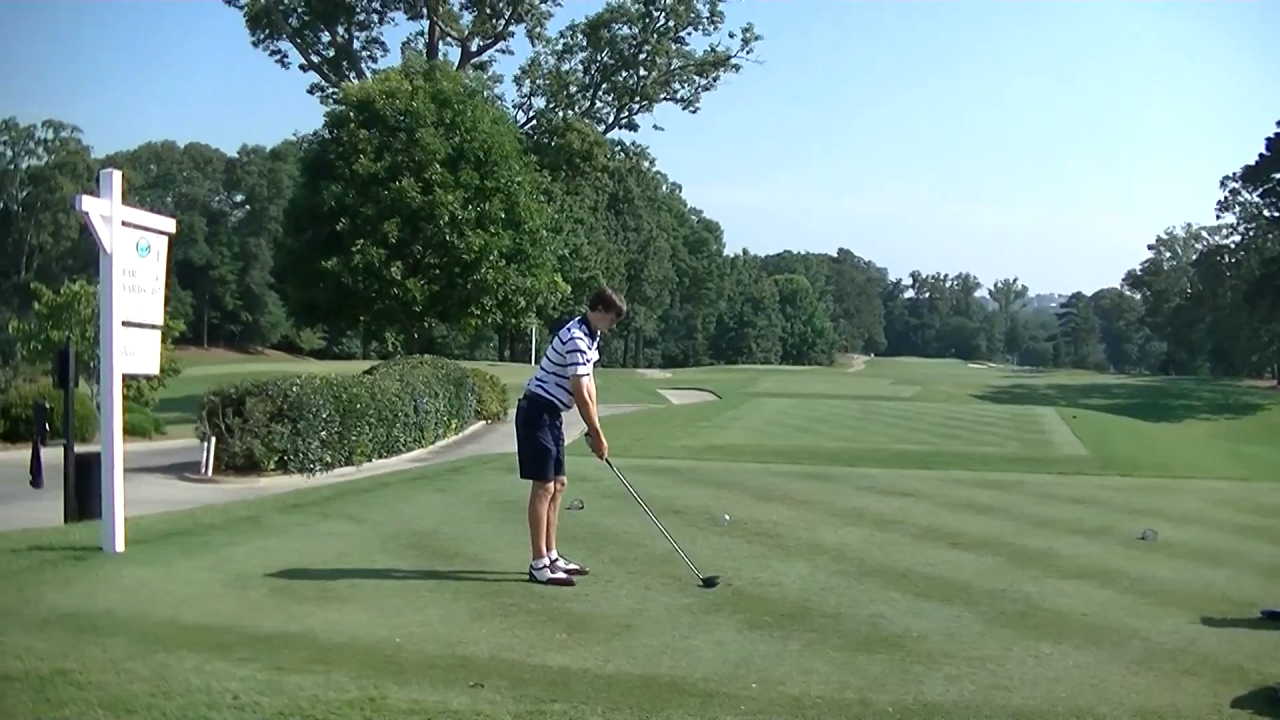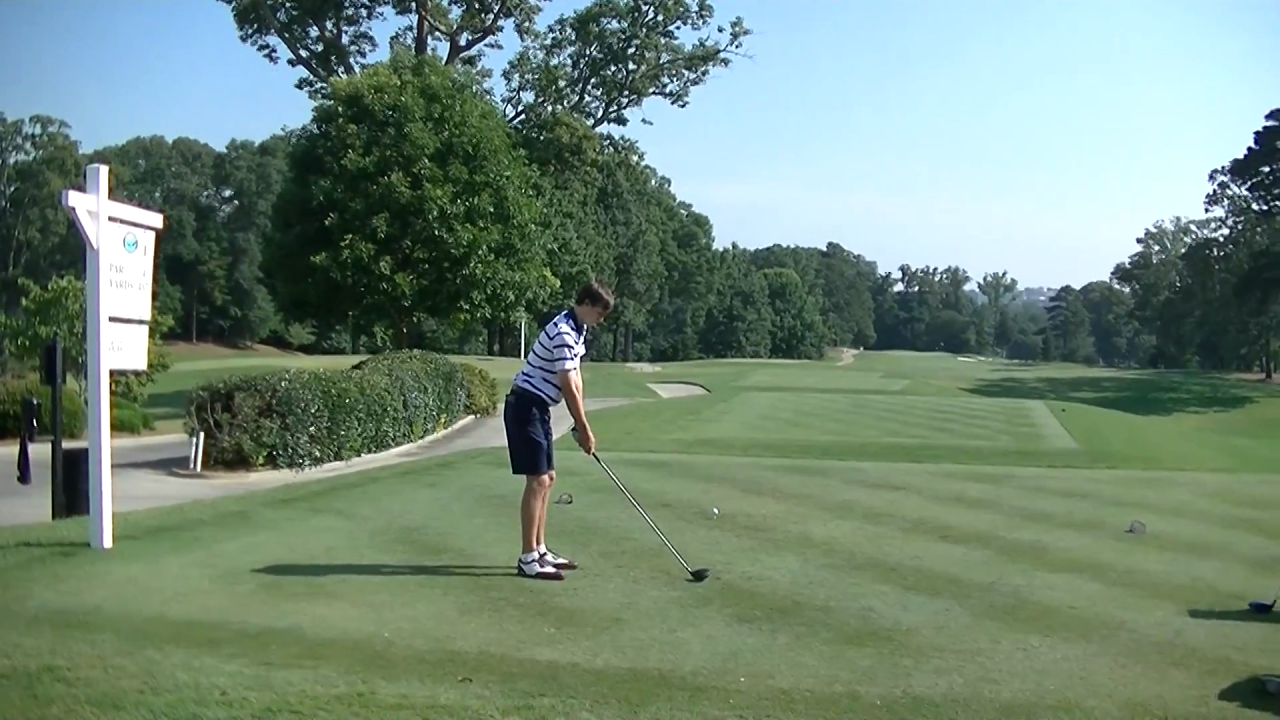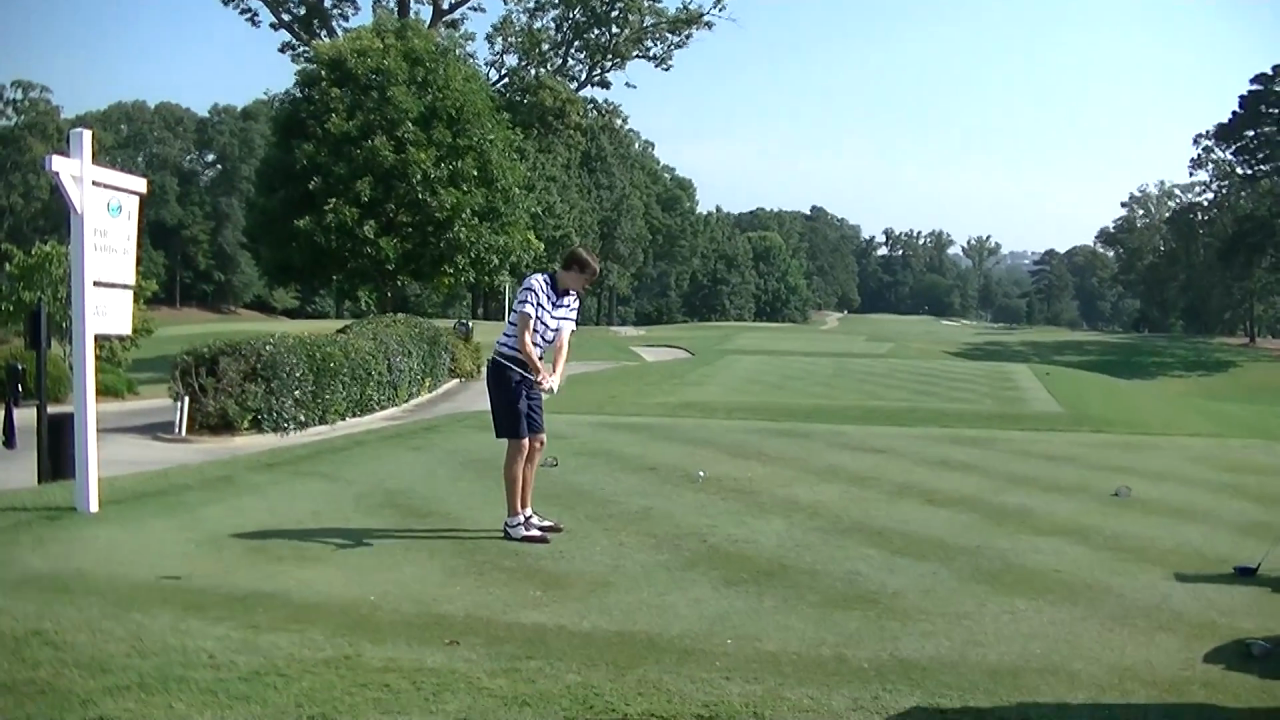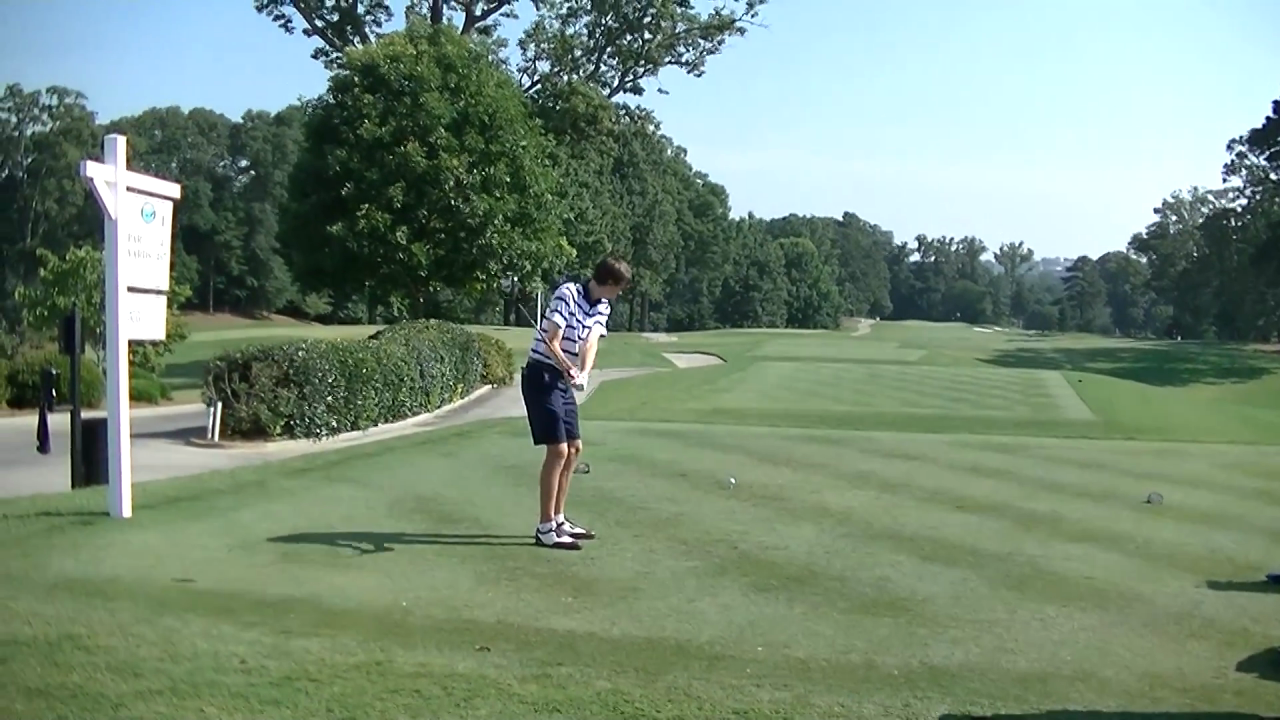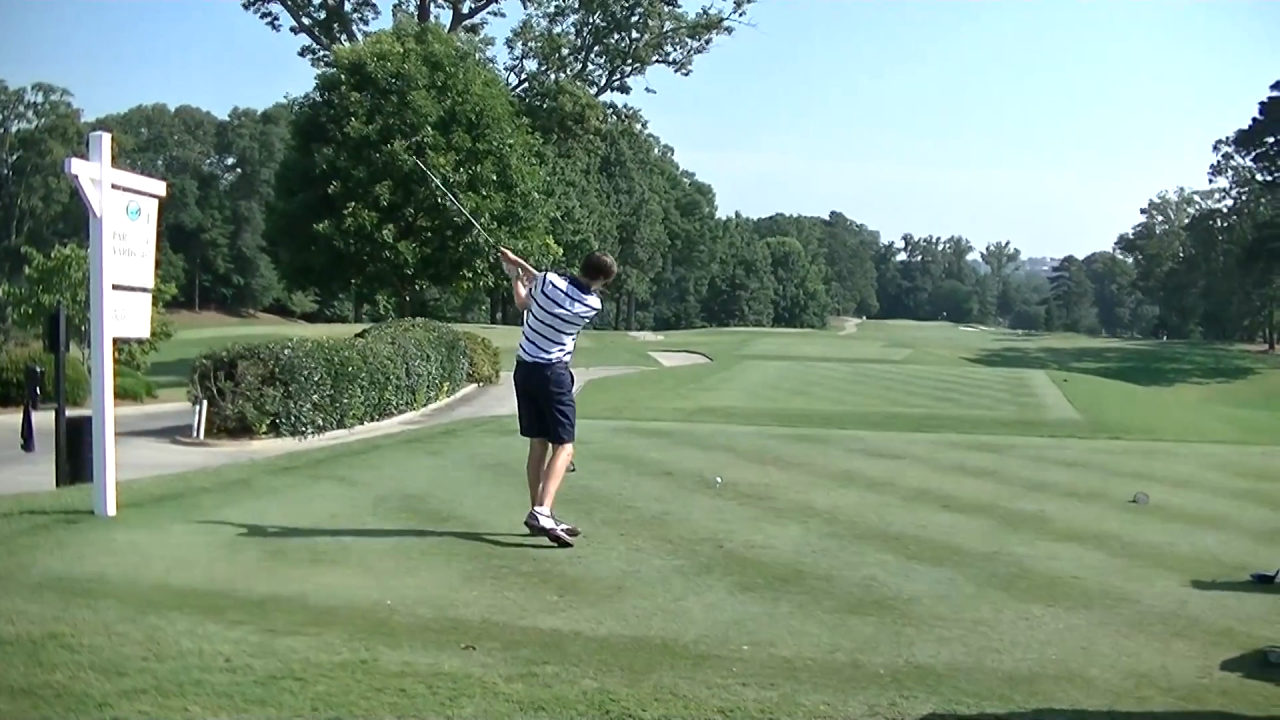
dt=0.5s
person 1, frame 1
left shoulder: (590, 335)
right shoulder: (576, 338)
left elbow: (589, 383)
right elbow: (580, 394)
left wrist: (594, 429)
right wrist: (597, 435)
left hip: (551, 413)
right hip: (537, 412)
left knee: (558, 484)
right knee: (544, 486)
left ankle: (550, 556)
right ankle: (538, 564)
person 1, frame 2
left shoulder: (577, 329)
right shoulder: (563, 333)
left elbow: (576, 377)
right elbow: (568, 389)
left wrist: (581, 425)
right wrist: (585, 430)
left hip: (538, 408)
right hip: (525, 406)
left knee: (548, 478)
right knee: (537, 480)
left ankle: (540, 550)
right ankle: (528, 558)
person 1, frame 3
left shoulder: (571, 301)
right shoulder: (535, 285)
left elbow: (562, 341)
right elbow: (522, 336)
left wrist: (554, 376)
right wrist: (539, 371)
left hip: (528, 372)
right hip: (507, 369)
left knee: (537, 442)
right knee: (519, 444)
left ankle: (526, 513)
right ankle: (514, 521)
person 1, frame 4
left shoulder: (602, 308)
right shoulder: (567, 295)
left elbow: (589, 346)
right elbow: (551, 344)
left wrist: (582, 373)
right wrist: (571, 372)
left hip: (559, 378)
right hip: (541, 376)
left knee: (573, 448)
right knee: (558, 449)
left ankle: (557, 519)
right ankle: (545, 528)
person 1, frame 5
left shoulder: (548, 281)
right shoulder: (592, 306)
left elbow: (523, 301)
left wrist: (515, 273)
right wrist: (521, 266)
left hip: (524, 369)
right hip: (553, 374)
left knee: (539, 443)
right knee: (563, 447)
left ankle: (538, 512)
right ankle: (542, 512)
